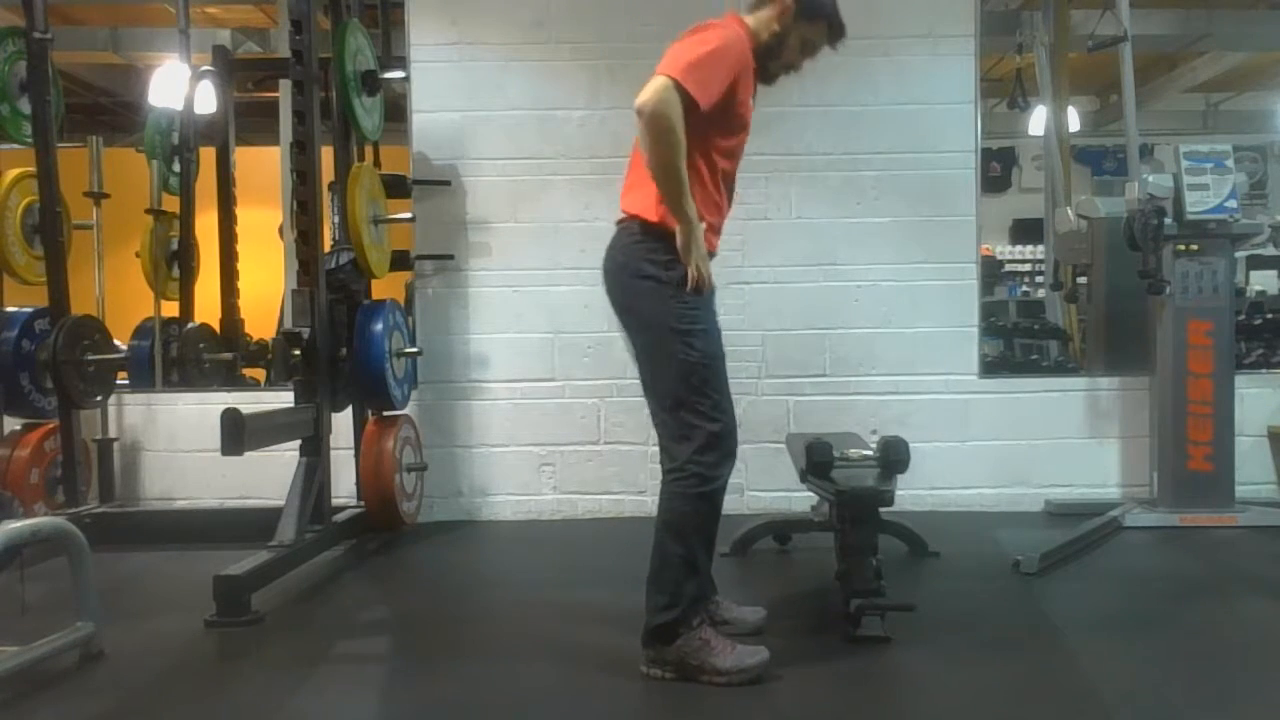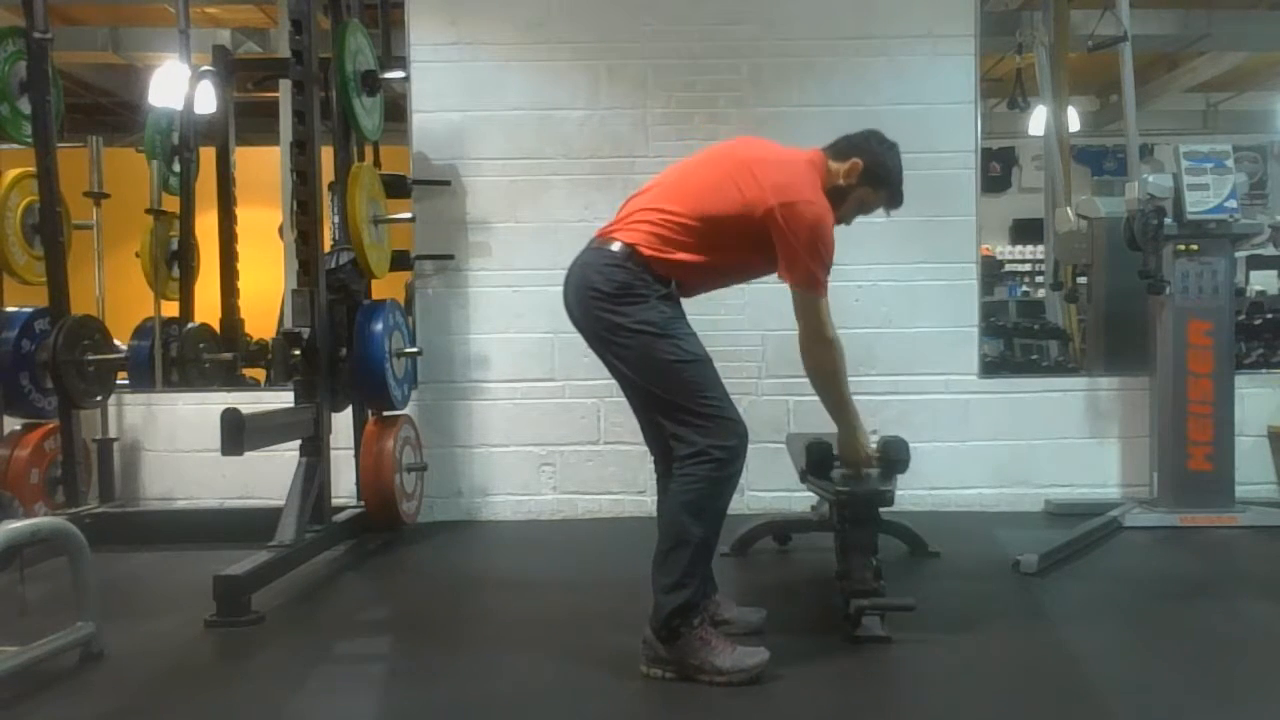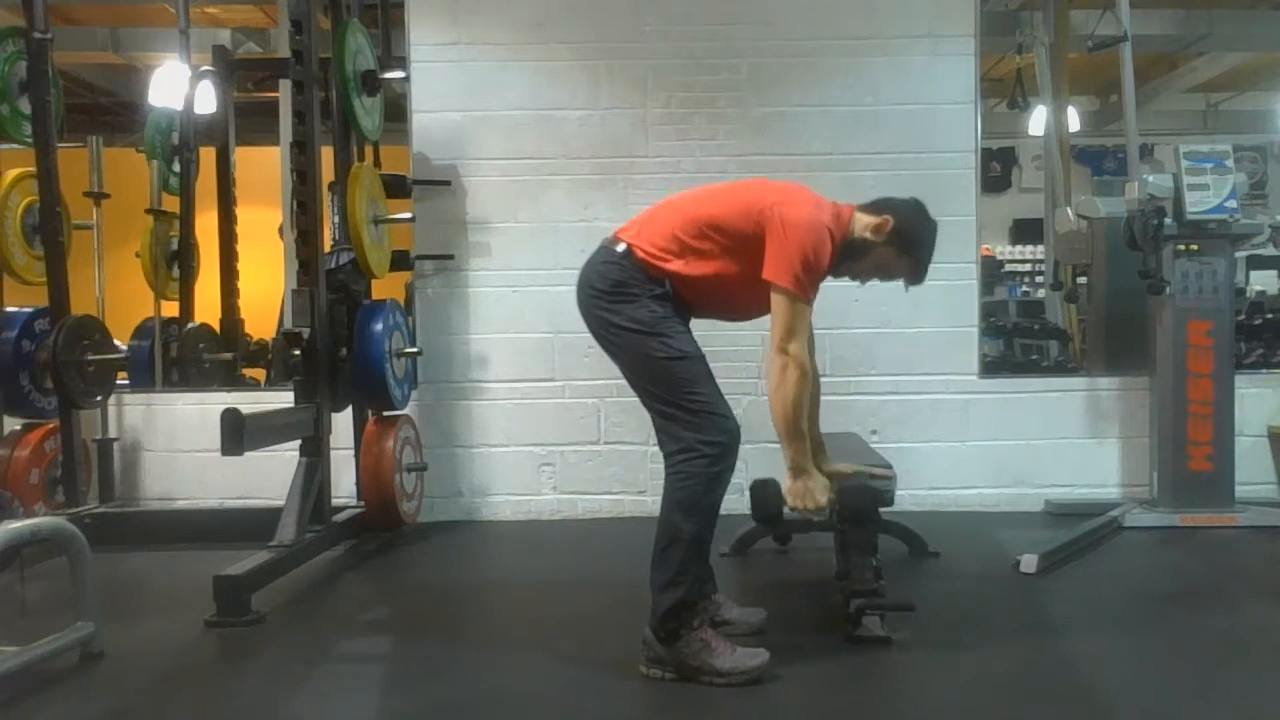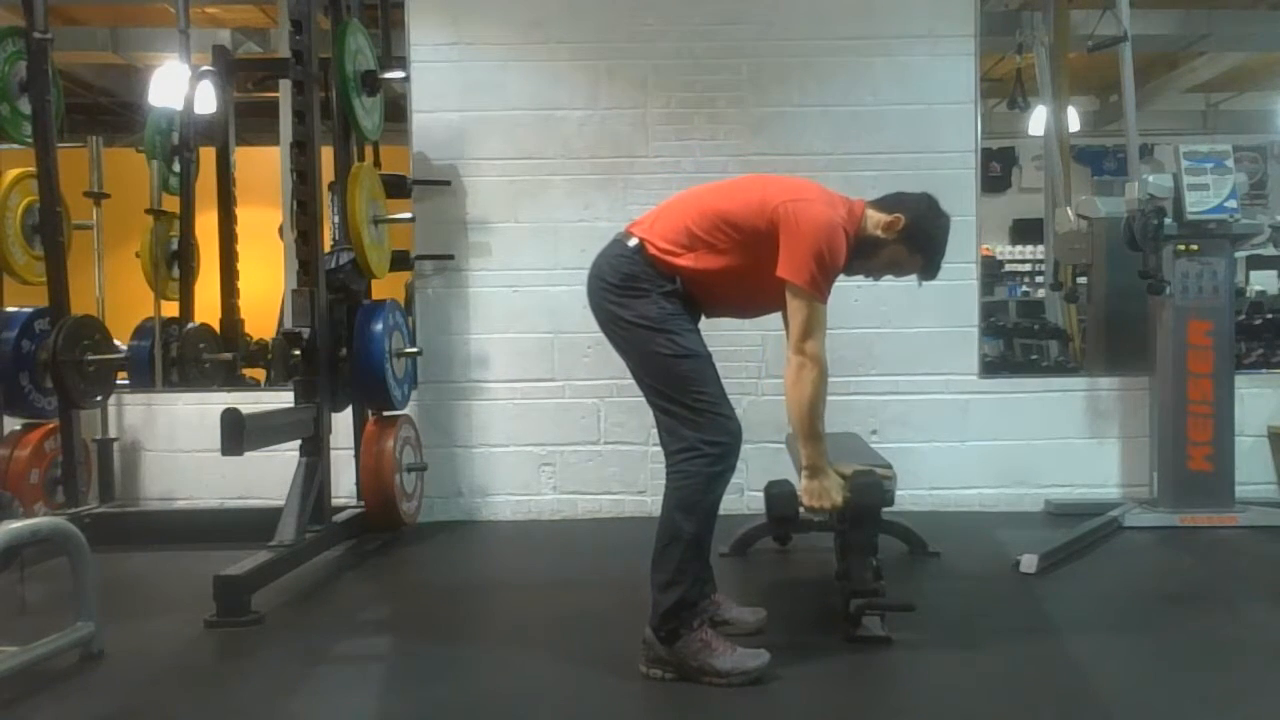
dt=1s
person 1, frame 1
left shoulder: (732, 57)
right elbow: (653, 105)
left wrist: (691, 236)
right wrist: (687, 227)
left hip: (667, 263)
right hip: (660, 262)
left knee: (704, 439)
right knee: (703, 443)
left ankle: (693, 598)
right ankle: (672, 633)
person 1, frame 2
left shoulder: (773, 165)
right shoulder: (805, 203)
right elbow: (818, 339)
right wrist: (850, 429)
left hip: (598, 274)
right hip: (624, 287)
left knee: (688, 446)
right knee: (717, 443)
left ankle: (694, 598)
right ankle: (674, 634)
person 1, frame 3
left shoulder: (813, 234)
right shoulder: (807, 229)
left elbow: (801, 360)
right elbow: (787, 360)
left wrist: (817, 458)
right wrist: (800, 470)
left hip: (632, 285)
right hip: (625, 284)
left knee: (703, 440)
right knee: (709, 441)
left ankle: (695, 597)
right ankle: (673, 634)
person 1, frame 4
left shoulder: (823, 225)
right shoulder: (821, 226)
left elbow: (804, 355)
right elbow: (805, 357)
left wrist: (819, 460)
right wrist: (815, 468)
left hip: (644, 280)
right hip: (637, 279)
left knee: (706, 441)
right knee: (709, 443)
left ankle: (696, 597)
right ankle: (675, 634)
